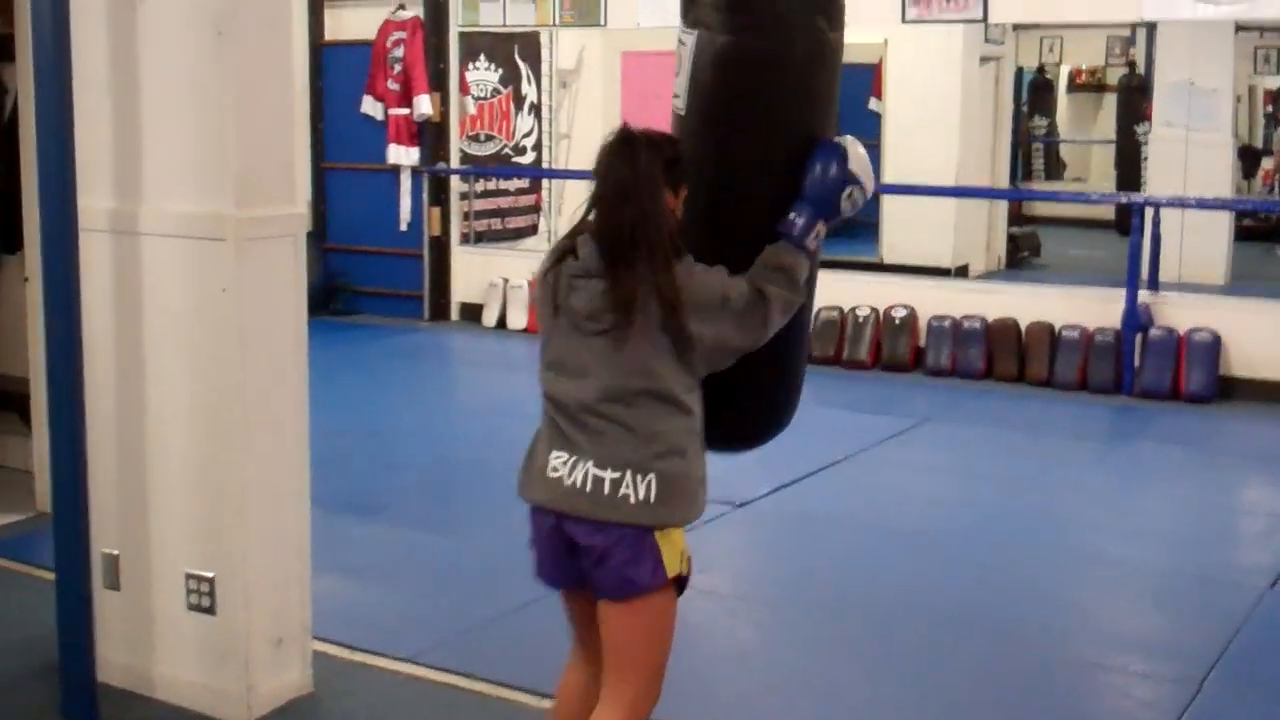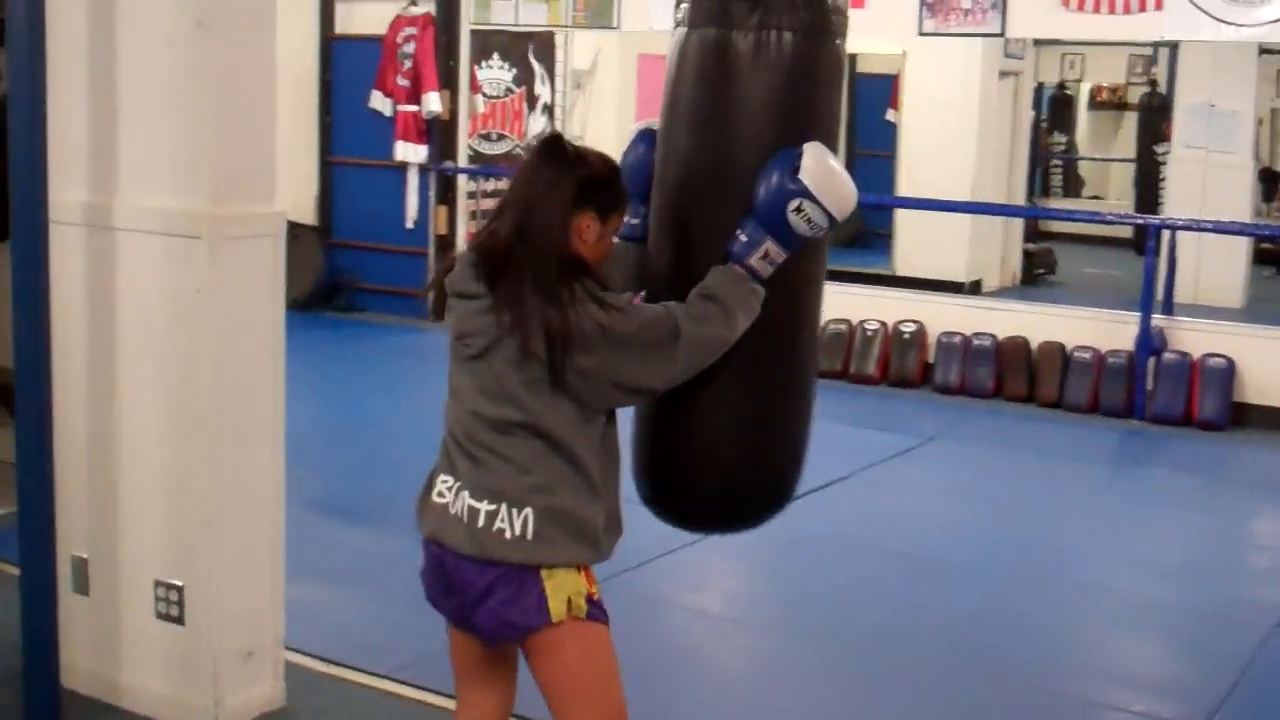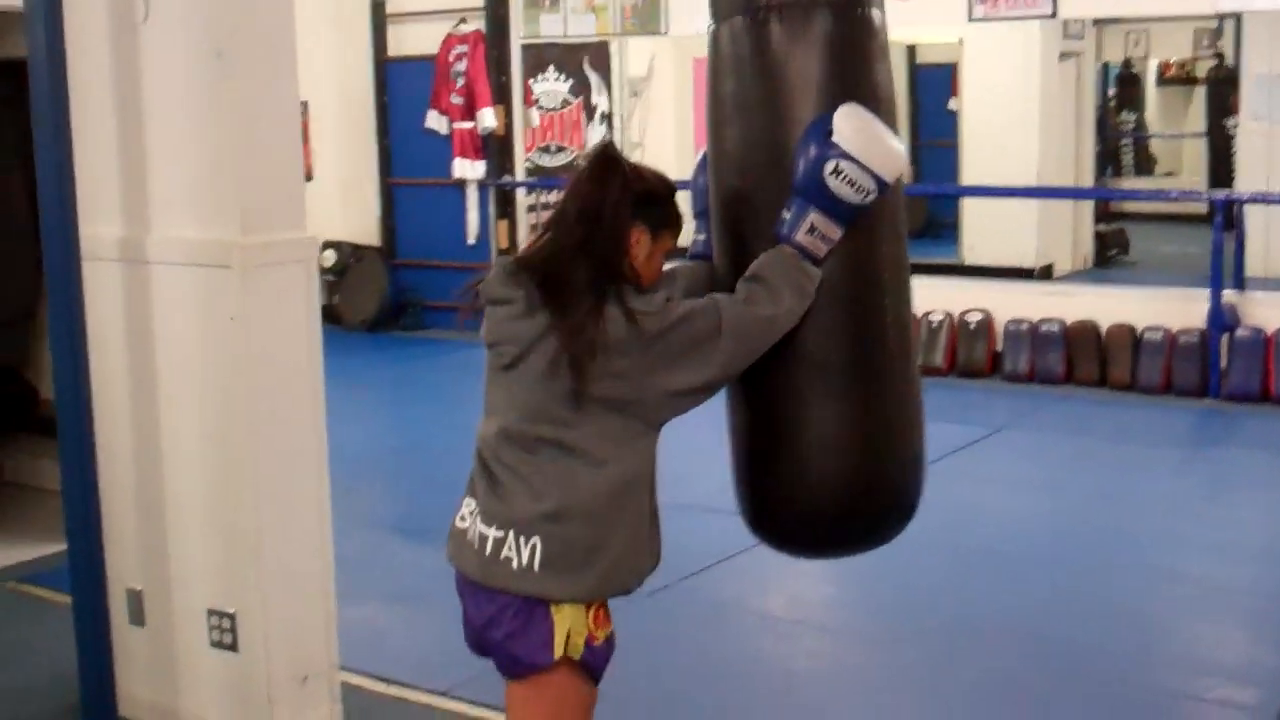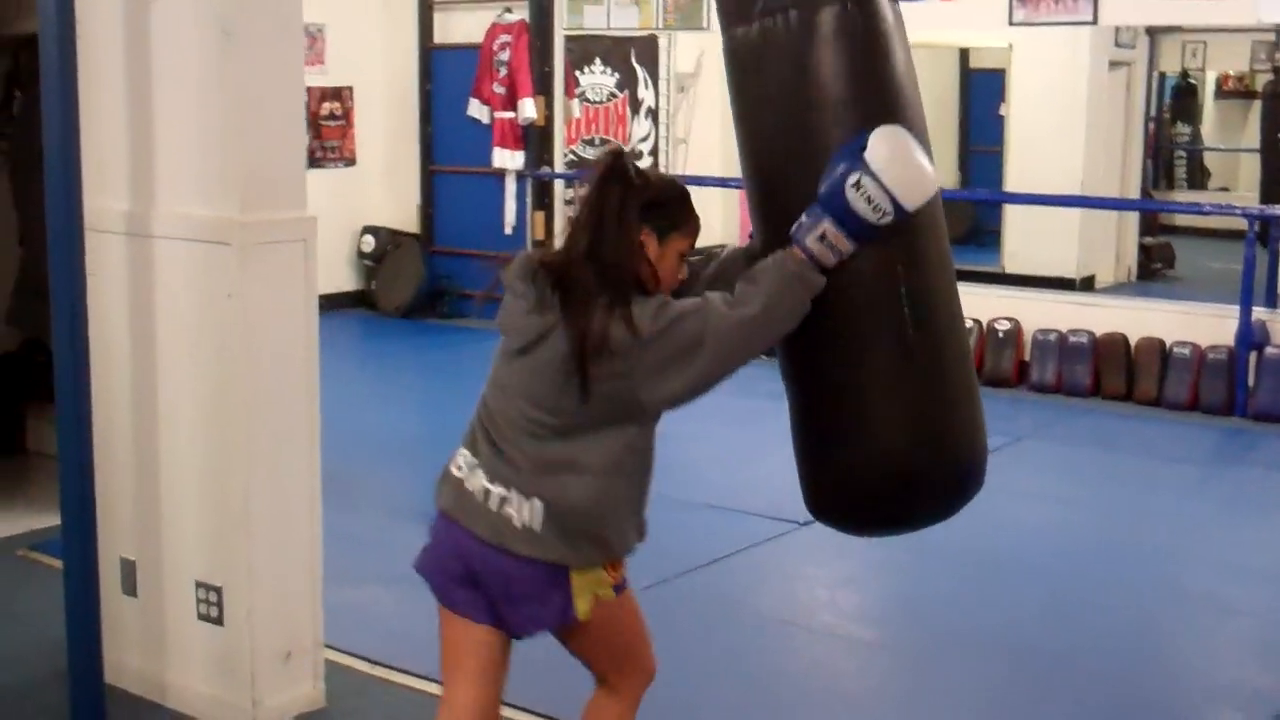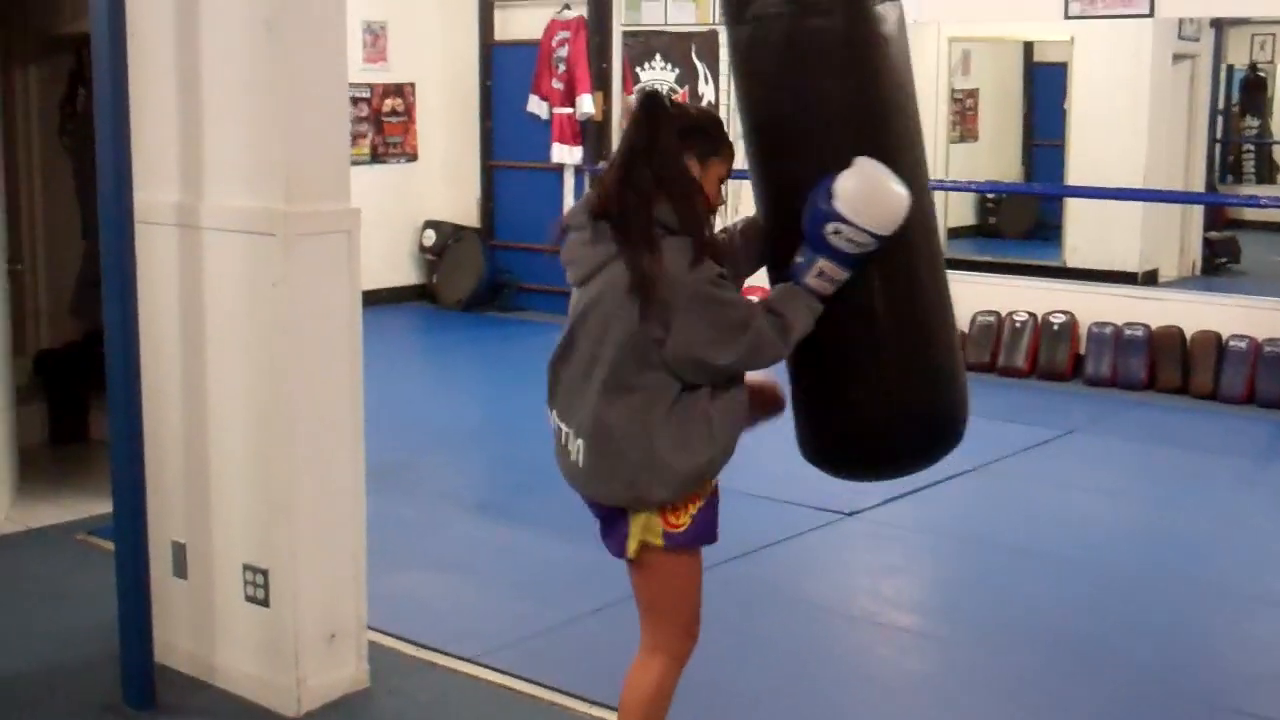
dt=0.4s
person 1, frame 1
left shoulder: (561, 268)
right shoulder: (676, 284)
right elbow: (760, 306)
right wrist: (807, 223)
left hip: (556, 494)
right hip: (632, 507)
left knee: (589, 660)
person 1, frame 2
left shoulder: (480, 284)
right shoulder: (578, 316)
right elbow: (687, 337)
left wrist: (640, 221)
right wrist: (763, 246)
left hip: (455, 534)
right hip: (529, 551)
person 1, frame 3
left shoulder: (527, 296)
right shoulder: (623, 328)
right elbow: (746, 319)
left wrist: (712, 251)
right wrist: (815, 220)
left hip: (485, 554)
right hip: (547, 578)
person 1, frame 4
left shoulder: (540, 290)
right shoulder: (631, 329)
left elbow: (686, 309)
right elbow: (735, 321)
left wrist: (770, 250)
right wrist: (828, 239)
left hip: (469, 521)
right hip: (553, 546)
person 1, frame 5
left shoulder: (612, 235)
right shoulder: (666, 264)
left elbow: (715, 260)
right elbow: (754, 338)
right wrist: (821, 265)
left hip: (607, 440)
right hip: (641, 466)
left knee: (765, 398)
right knee: (669, 643)
